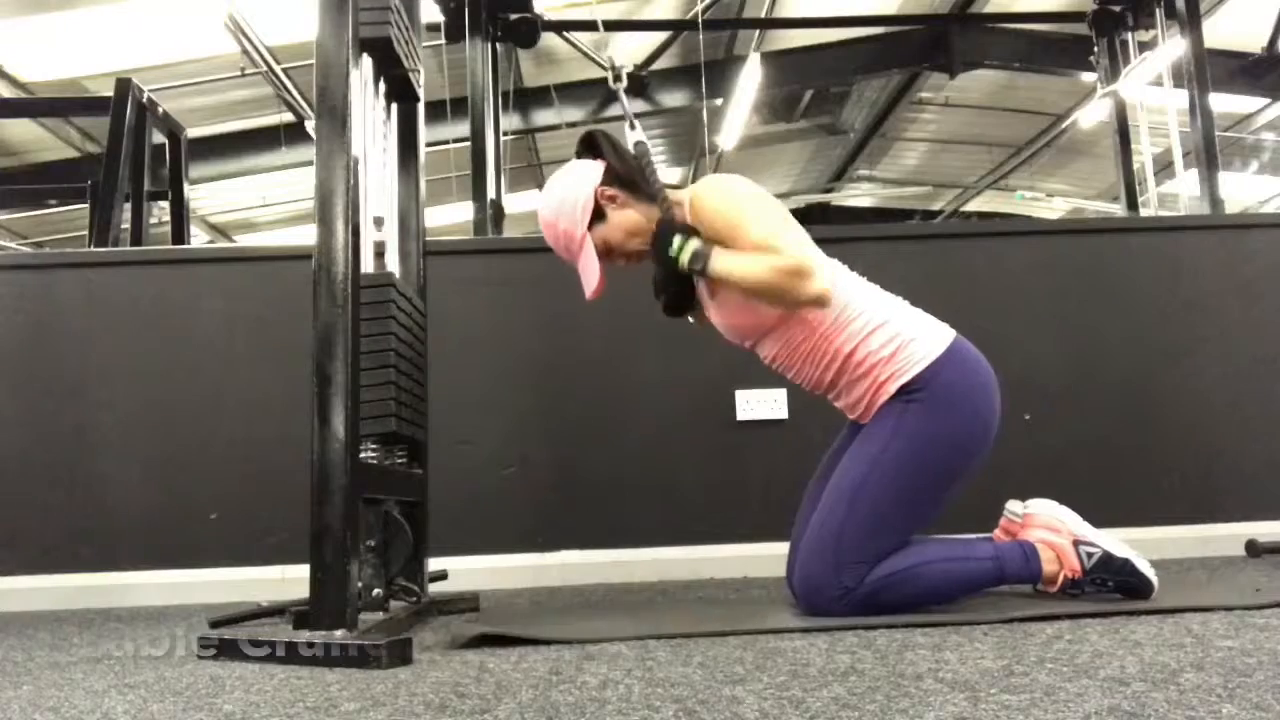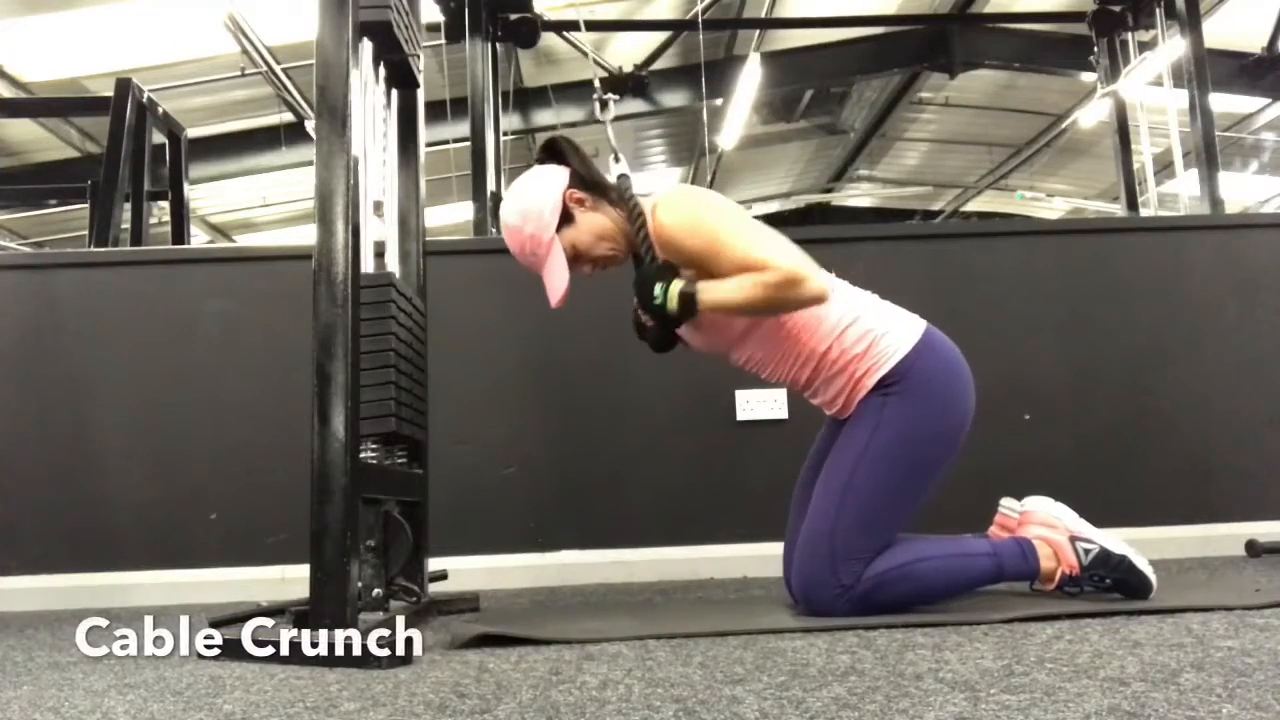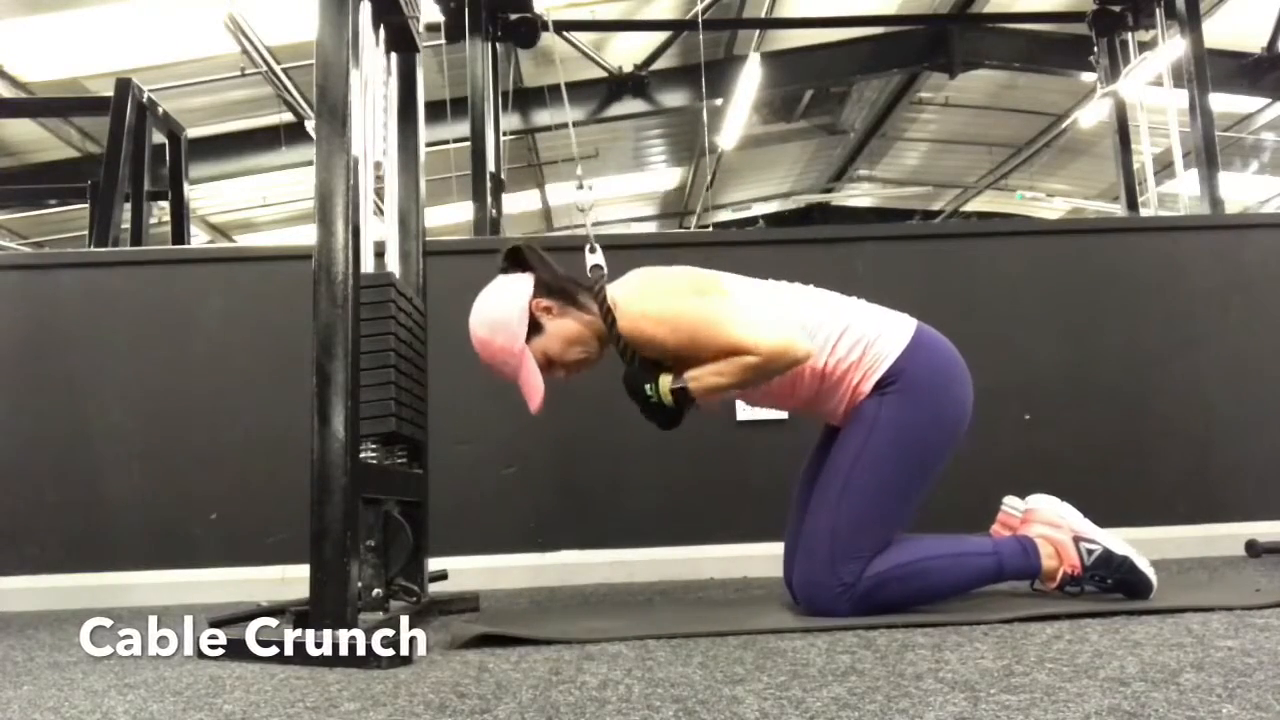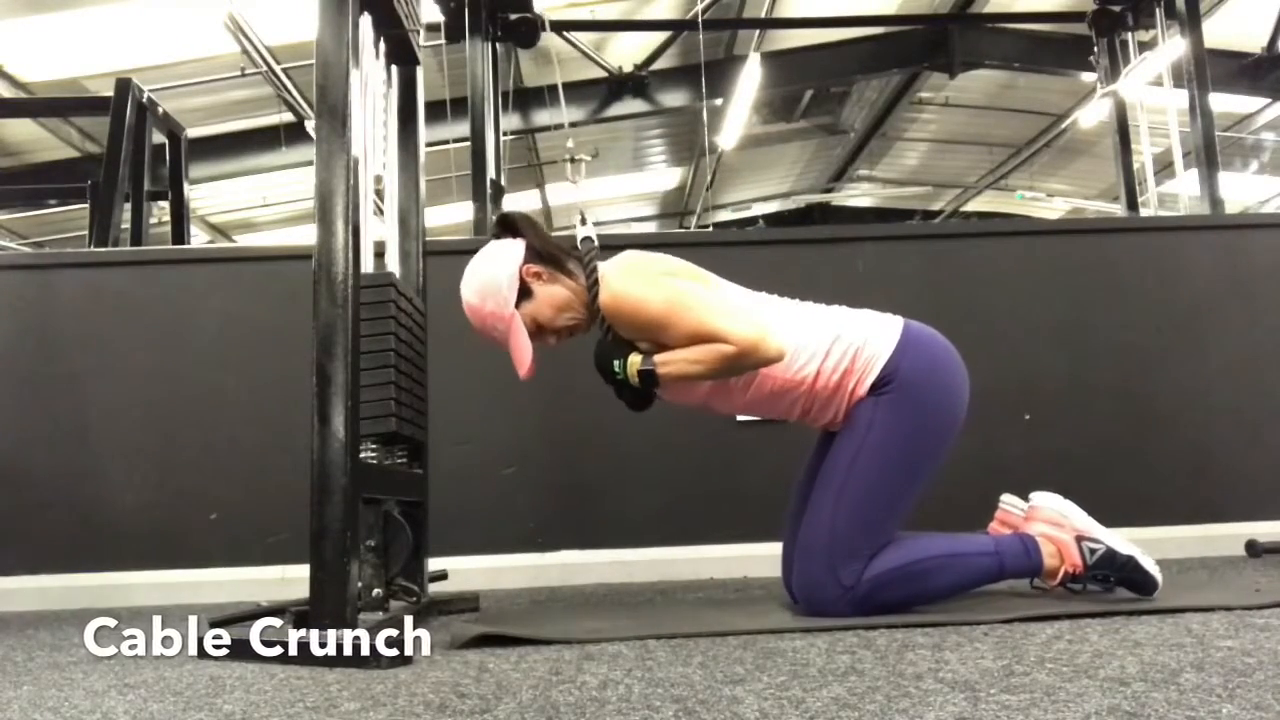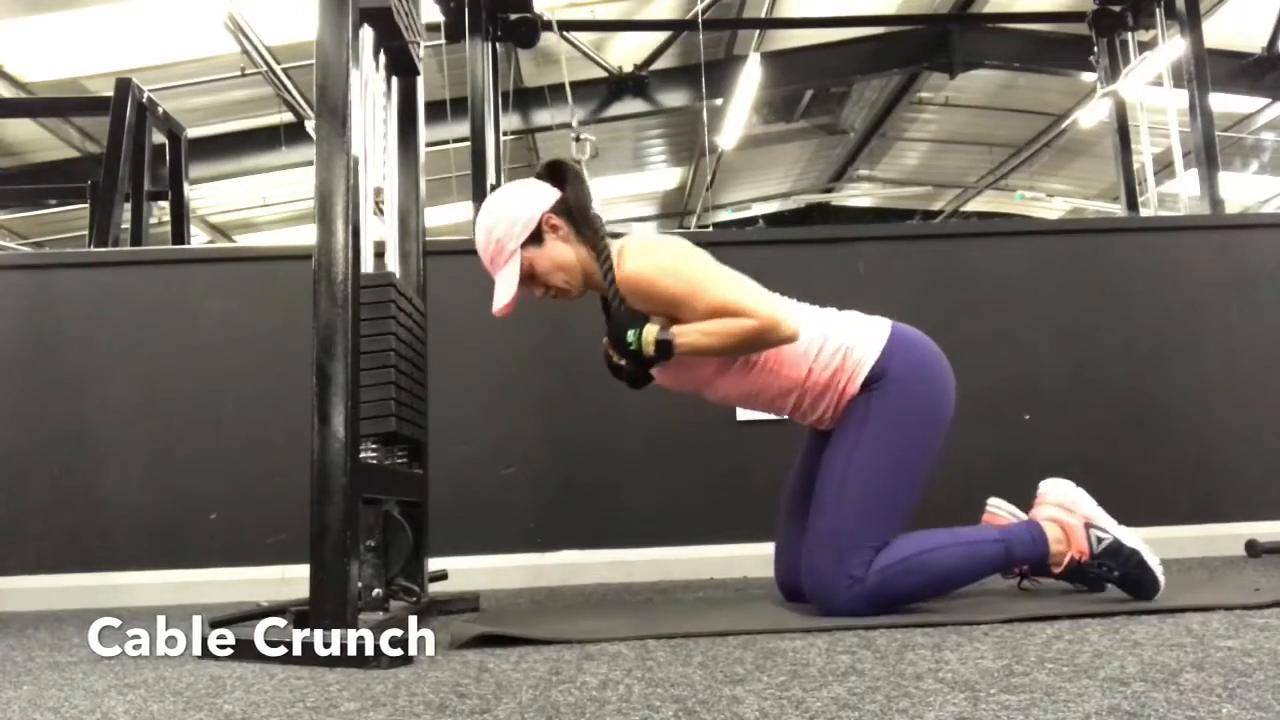
dt=1s
person 1, frame 1
left shoulder: (712, 201)
right shoulder: (691, 240)
left elbow: (811, 284)
left wrist: (697, 260)
right wrist: (692, 302)
left hip: (937, 389)
right hip: (900, 397)
left knee: (827, 587)
right knee: (811, 575)
left ankle: (1053, 558)
right ankle: (1017, 535)
person 1, frame 2
left shoulder: (675, 216)
right shoulder: (659, 255)
left elbow: (804, 285)
left wrist: (684, 297)
right wrist: (670, 323)
left hip: (911, 380)
right hip: (876, 390)
left knee: (827, 588)
right knee: (809, 575)
left ankle: (1052, 556)
right ankle: (1015, 530)
person 1, frame 3
left shoulder: (639, 312)
right shoulder: (638, 314)
left elbow: (783, 346)
left wrist: (677, 388)
right wrist: (672, 390)
left hip: (912, 379)
right hip: (883, 388)
left knee: (829, 586)
right knee: (808, 577)
left ankle: (1053, 552)
right ankle: (1020, 532)
person 1, frame 4
left shoulder: (623, 292)
right shoulder: (629, 296)
left elbow: (759, 343)
left wrist: (645, 371)
right wrist: (647, 377)
left hip: (907, 378)
right hip: (881, 385)
left knee: (827, 588)
right knee: (808, 576)
left ankle: (1053, 549)
right ankle: (1015, 529)
person 1, frame 5
left shoulder: (639, 267)
right shoulder: (621, 288)
left elbow: (776, 324)
left wrist: (659, 341)
right wrist: (641, 362)
left hip: (896, 377)
right hip: (863, 392)
left knee: (839, 585)
right knee: (800, 577)
left ankle: (1059, 533)
right ankle: (999, 531)
